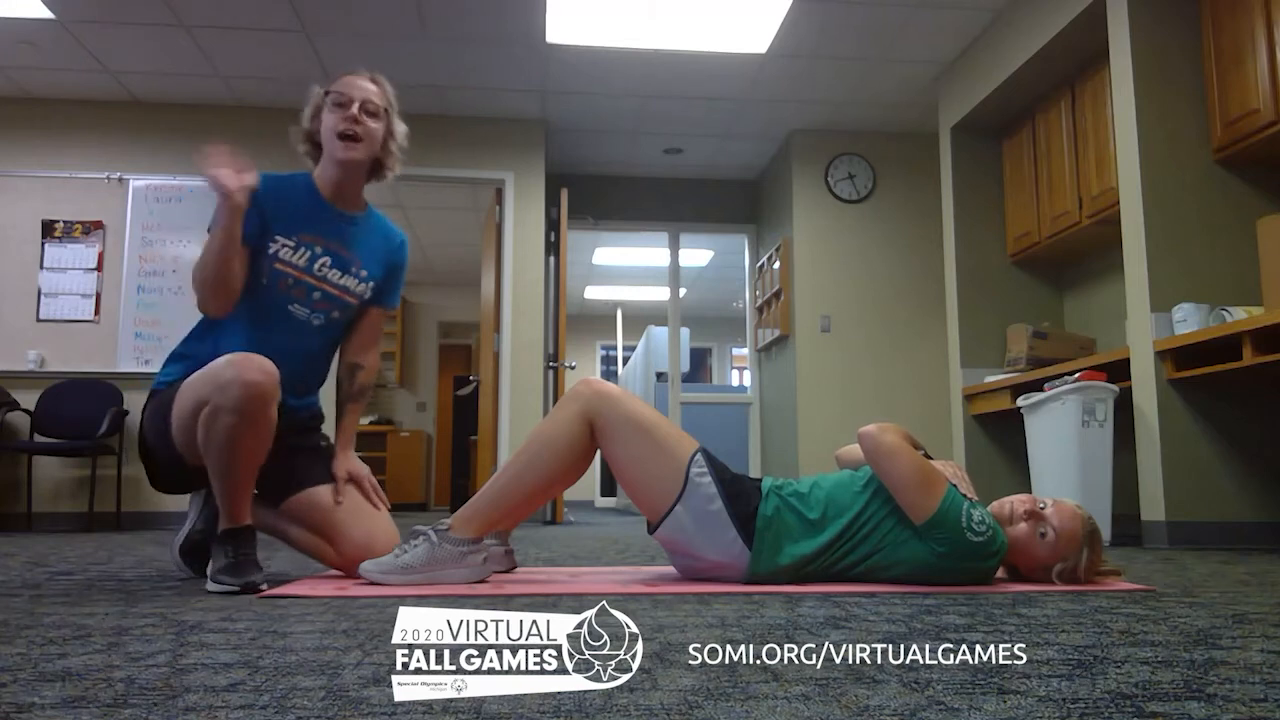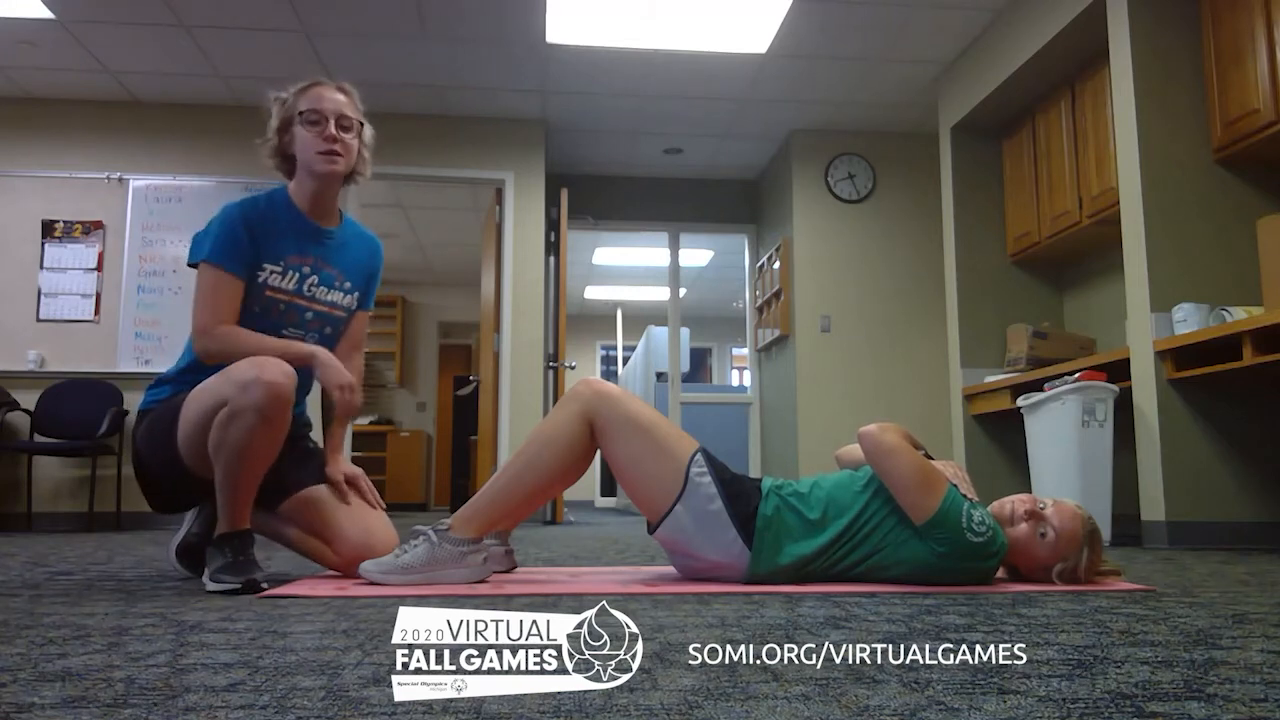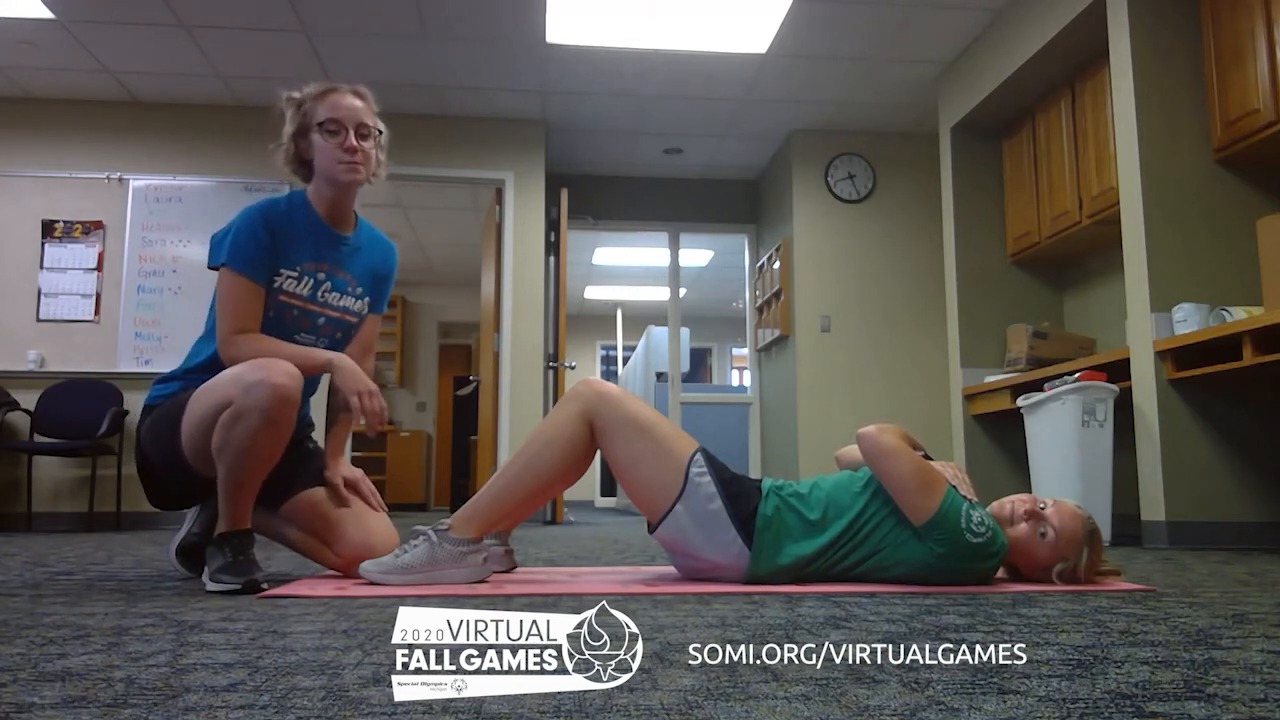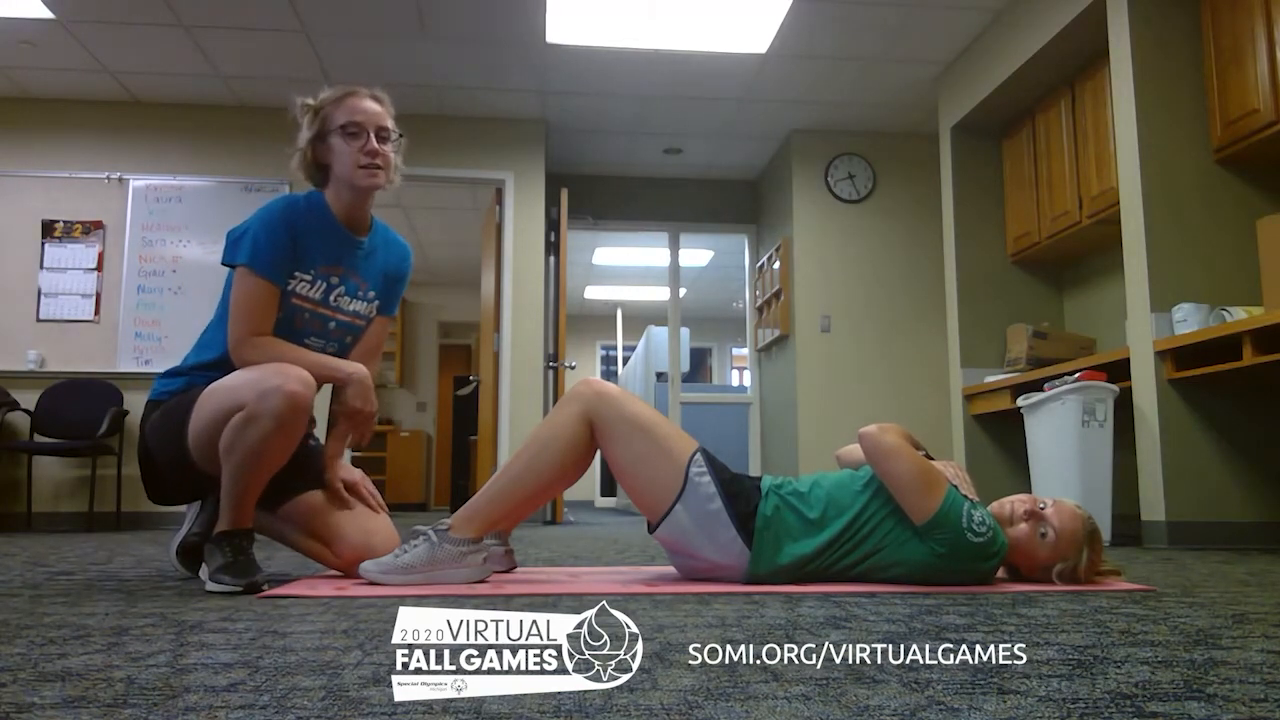
dt=1s
person 1, frame 1
left shoulder: (971, 537)
right shoulder: (968, 533)
left elbow: (874, 438)
right elbow: (853, 459)
left wrist: (924, 461)
right wrist: (930, 467)
left hip: (740, 531)
right hip: (746, 528)
left knee: (593, 396)
right knee: (599, 411)
left ankle: (455, 542)
right ankle: (478, 541)
person 1, frame 2
left shoulder: (972, 537)
right shoulder: (971, 531)
left elbow: (874, 438)
right elbow: (853, 458)
left wrist: (926, 463)
right wrist: (934, 464)
left hip: (740, 529)
right hip: (745, 525)
left knee: (593, 395)
right knee: (598, 409)
left ankle: (455, 541)
right ankle: (478, 539)
person 1, frame 3
left shoulder: (970, 537)
right shoulder: (969, 532)
left elbow: (873, 439)
right elbow: (853, 461)
left wrist: (922, 462)
right wrist: (931, 466)
left hip: (739, 530)
right hip: (745, 529)
left knee: (593, 396)
right knee: (599, 410)
left ankle: (455, 542)
right ankle: (473, 541)
person 1, frame 4
left shoulder: (970, 535)
right shoulder: (971, 535)
left elbow: (875, 438)
right elbow: (854, 459)
left wrist: (925, 462)
right wrist: (932, 465)
left hip: (739, 529)
right hip: (745, 526)
left knee: (593, 395)
right knee: (599, 409)
left ankle: (455, 542)
right ankle: (477, 540)
person 2, frame 1
left shoulder: (388, 244)
right shoulder: (263, 195)
left elbow: (361, 354)
right elbow: (214, 303)
left wrist: (345, 449)
right wrist: (233, 208)
left hip: (290, 422)
right hip: (195, 398)
left knee: (373, 551)
right knee: (250, 374)
left ankle: (234, 505)
right ankle: (230, 530)
person 2, frame 2
left shoulder: (365, 249)
right shoulder: (244, 220)
left elbow: (348, 361)
right elbow: (208, 340)
left wrist: (335, 454)
right wrist: (312, 354)
left hip: (280, 435)
right hip: (186, 421)
left knee: (374, 551)
right knee: (269, 377)
left ankle: (223, 511)
right ankle: (228, 535)
person 2, frame 3
left shoulder: (379, 253)
right shoulder: (262, 222)
left elbow: (357, 367)
right elbow: (234, 344)
left wrist: (335, 457)
right wrist: (331, 361)
left hip: (282, 436)
right hip: (188, 419)
left knee: (372, 551)
right knee: (275, 380)
left ankle: (223, 510)
right ankle: (227, 533)
person 2, frame 4
left shoulder: (393, 254)
right shoulder: (281, 220)
left elbow: (362, 369)
right elbow: (247, 346)
left wrist: (334, 457)
right wrist: (346, 373)
left hip: (280, 434)
right hip: (191, 411)
left knee: (374, 551)
right knee: (287, 386)
left ankle: (229, 508)
right ankle: (226, 532)
